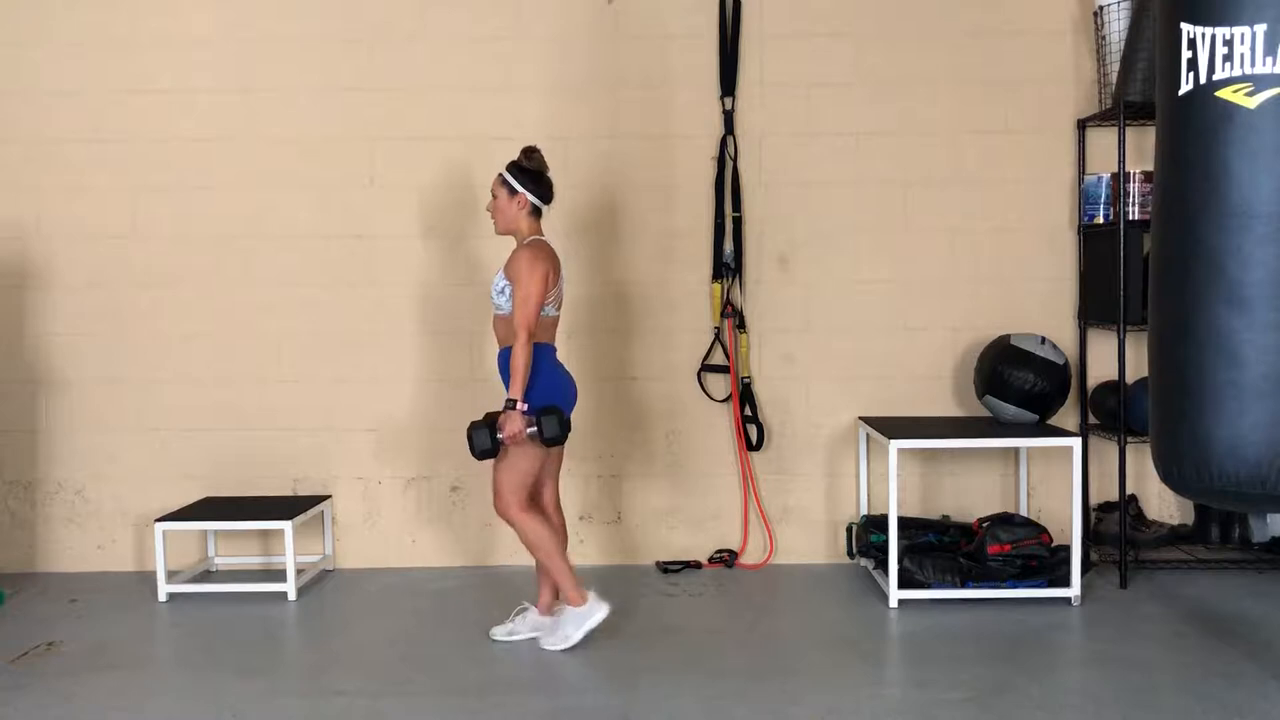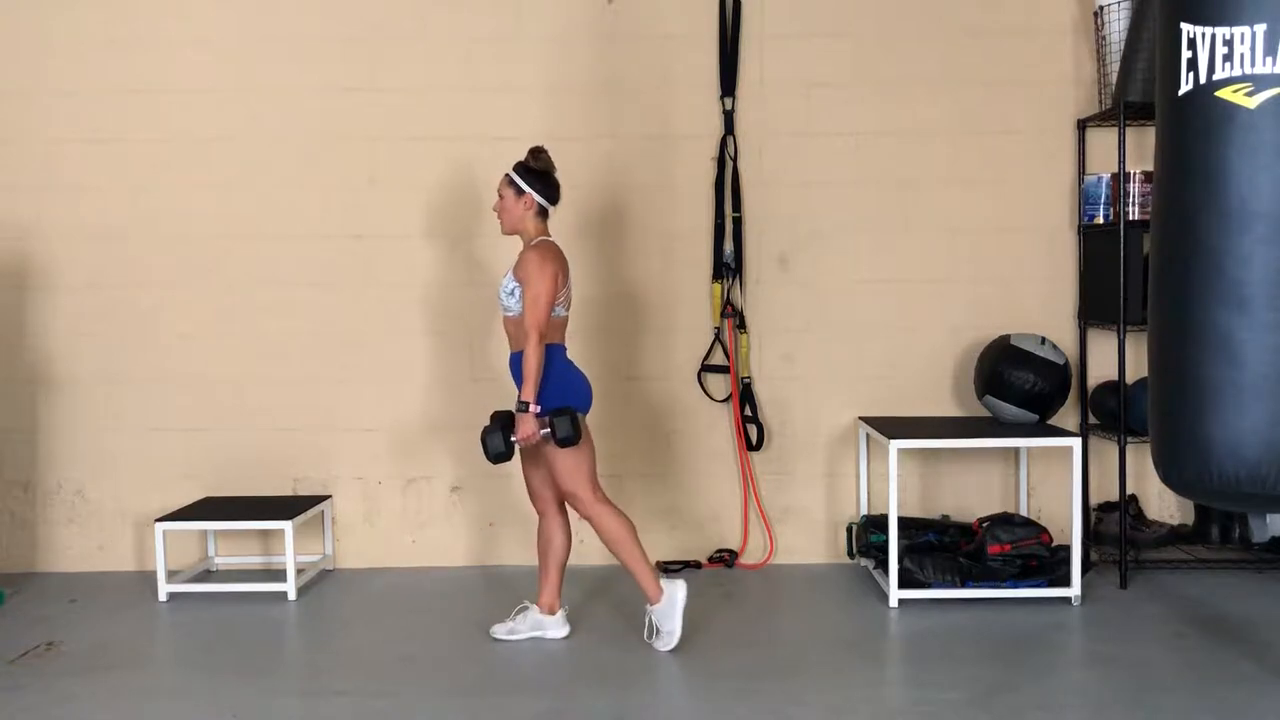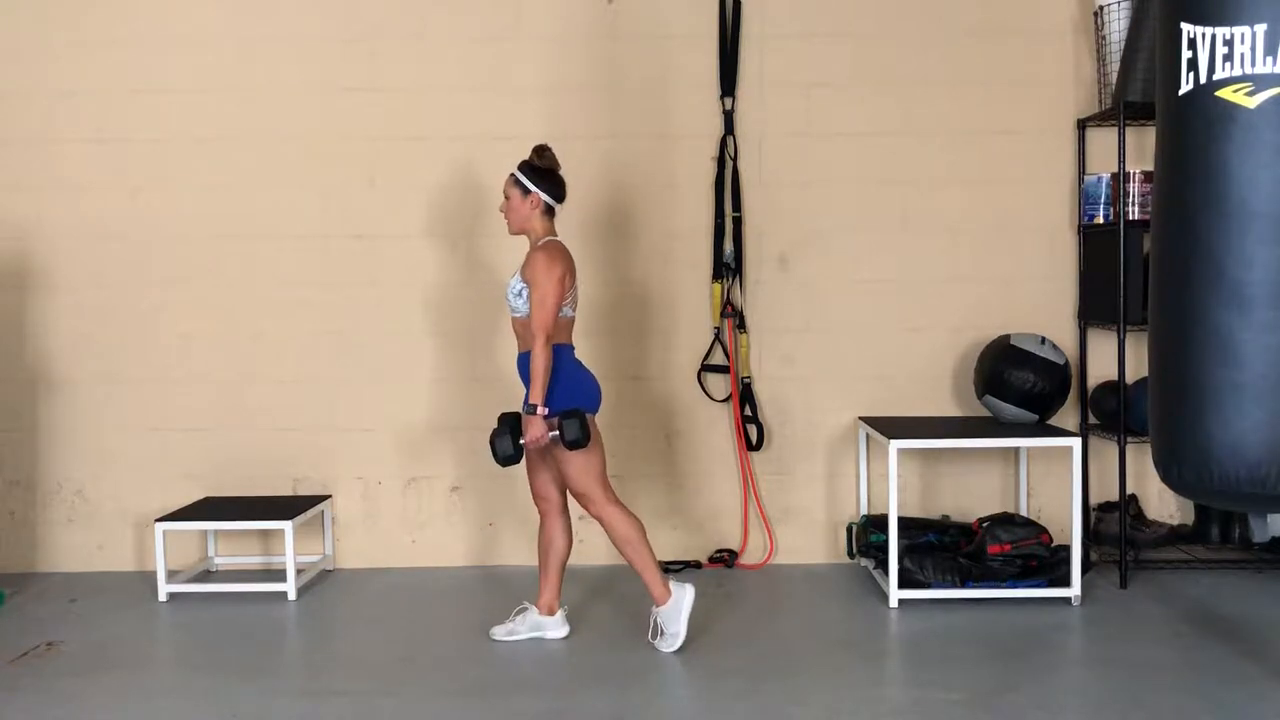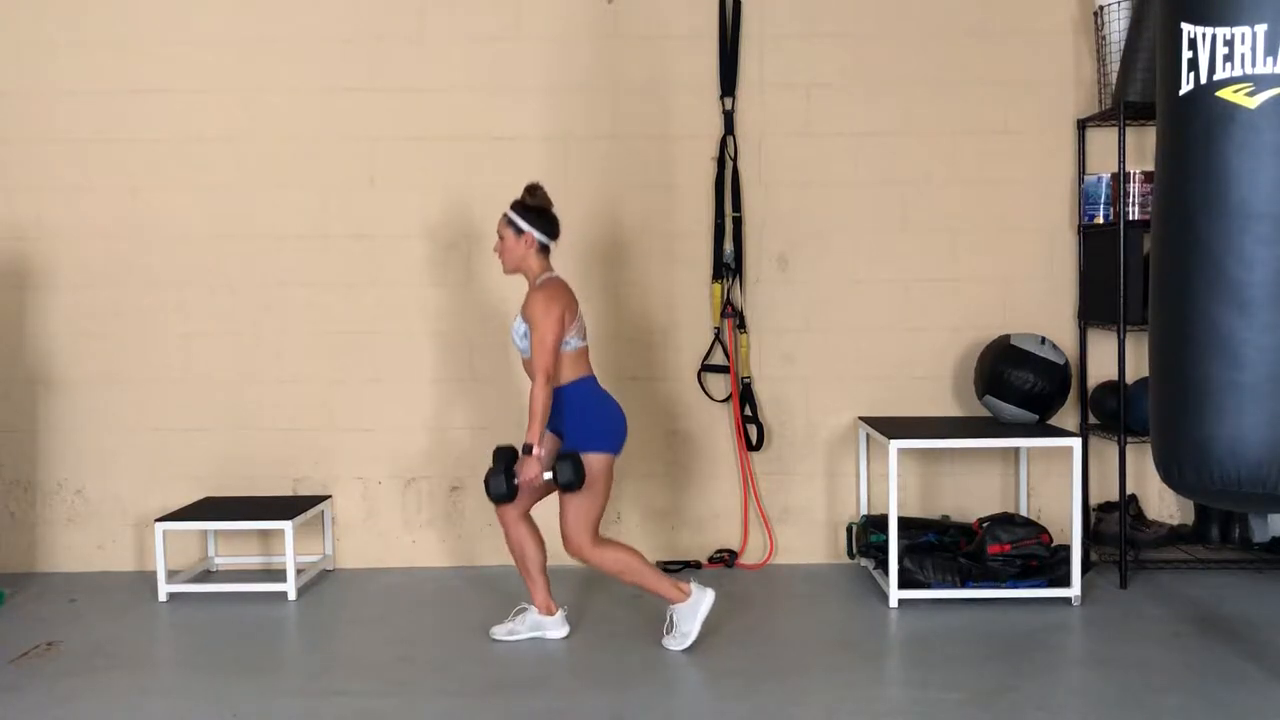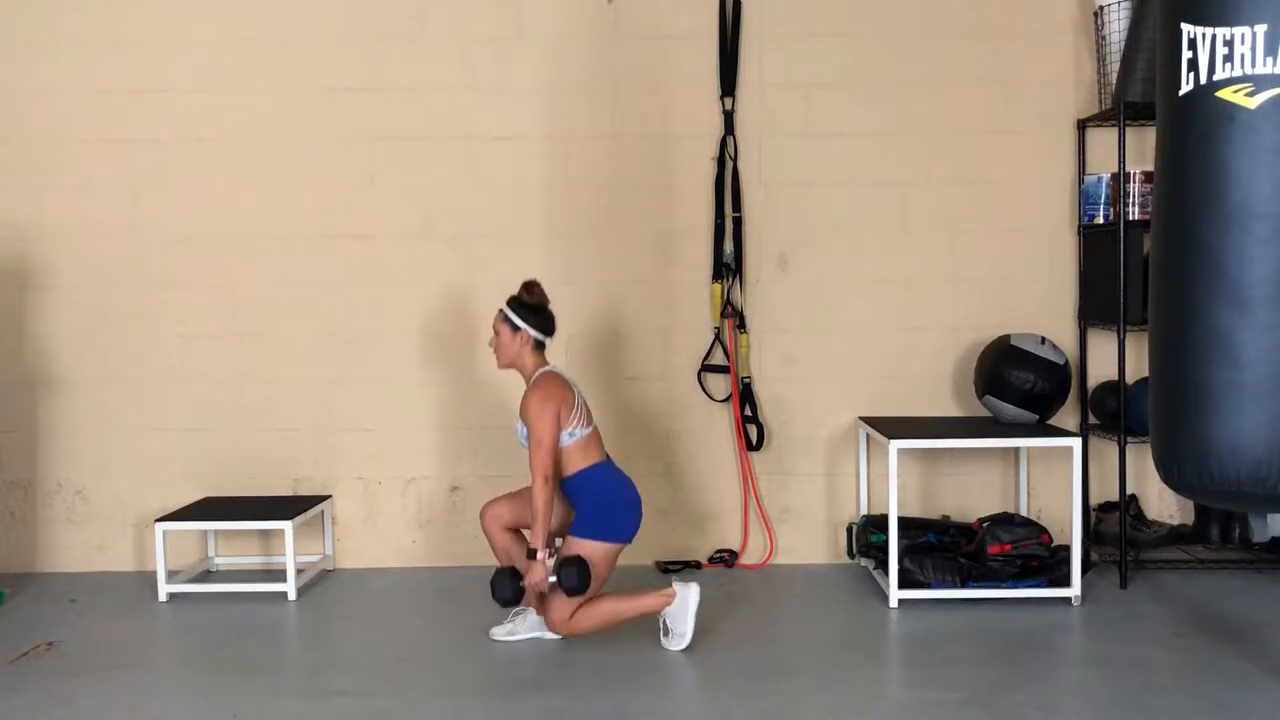
dt=0.5s
person 1, frame 1
left shoulder: (529, 255)
right shoulder: (538, 254)
left elbow: (524, 336)
left wrist: (517, 405)
left hip: (539, 385)
right hip: (541, 384)
left knee: (513, 505)
right knee: (541, 503)
left ankle: (579, 601)
right ankle: (548, 610)
person 1, frame 2
left shoulder: (536, 256)
right shoulder: (542, 254)
left elbow: (534, 337)
left wrist: (527, 407)
right wrist: (531, 403)
left hip: (551, 386)
right hip: (547, 385)
left knee: (586, 499)
right knee: (547, 504)
left ankle: (660, 594)
right ankle: (548, 611)
person 1, frame 3
left shoulder: (544, 256)
right shoulder: (546, 254)
left elbow: (542, 338)
left wrist: (535, 409)
right wrist: (538, 406)
left hip: (560, 387)
right hip: (553, 388)
left knee: (597, 499)
right knee: (548, 503)
left ankle: (667, 597)
right ankle: (546, 612)
person 1, frame 4
left shoulder: (544, 294)
right shoulder: (547, 290)
left elbow: (543, 377)
left wrist: (533, 449)
right wrist: (539, 443)
left hip: (587, 419)
right hip: (571, 418)
left knee: (581, 542)
right knee: (509, 505)
left ankle: (685, 597)
right ankle: (545, 613)
person 1, frame 5
left shoulder: (540, 394)
right shoulder: (550, 381)
left elbow: (543, 479)
right elbow: (553, 474)
left wrist: (536, 555)
right wrist: (542, 534)
left hip: (605, 505)
right hip: (590, 496)
left knee: (562, 620)
right knee: (493, 516)
left ankle: (671, 599)
right ankle: (538, 609)
